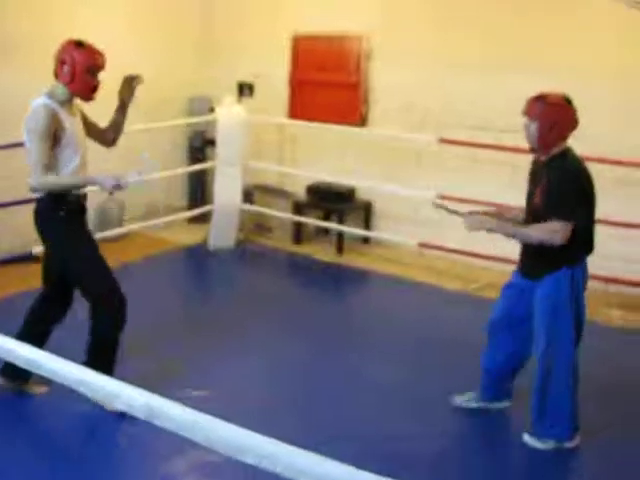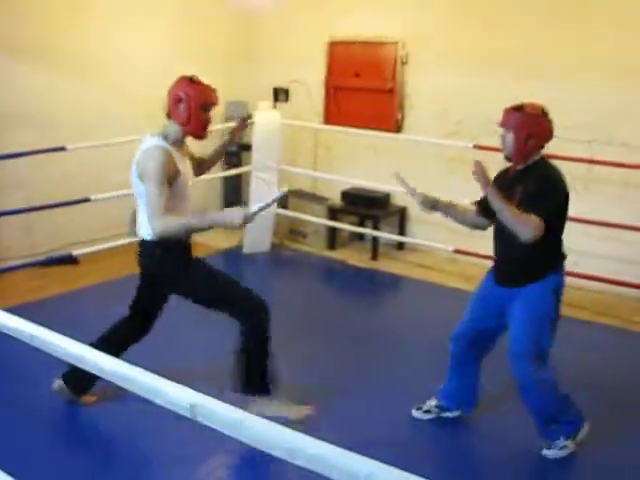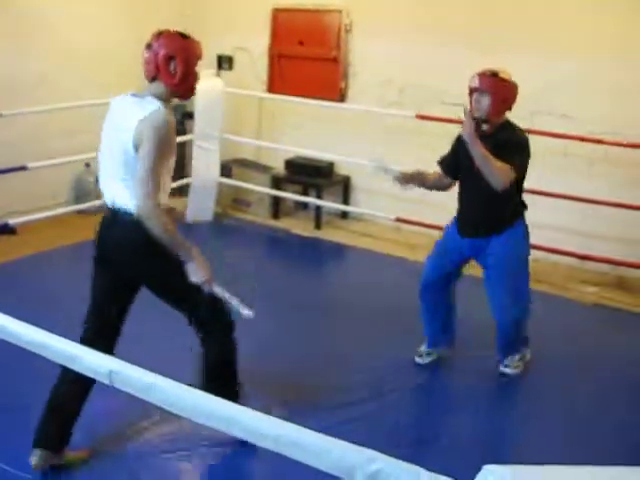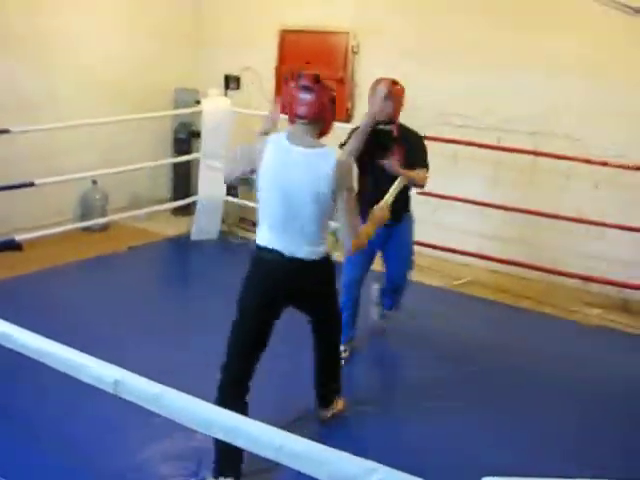
dt=1s
person 1, frame 1
left shoulder: (71, 109)
right shoulder: (44, 113)
left elbow: (107, 138)
right elbow: (38, 181)
left wrist: (124, 103)
right wrist: (95, 179)
left hip: (68, 211)
right hip: (58, 214)
left knee: (56, 295)
right knee: (110, 300)
person 1, frame 2
left shoulder: (174, 145)
right shoulder: (156, 155)
left elbow: (197, 168)
right elbow: (160, 225)
left wrist: (229, 142)
right wrist: (221, 217)
left hip: (163, 253)
right hip: (166, 255)
left knee: (138, 321)
right knee: (254, 310)
left ankle: (73, 381)
right ankle: (258, 395)
person 1, frame 3
left shoulder: (122, 103)
right shoulder: (158, 119)
right elbow: (146, 205)
right wrist: (192, 257)
left hip: (110, 231)
right hip: (139, 236)
left knee: (96, 337)
right knee: (215, 320)
left ankle: (47, 445)
person 1, frame 4
left shoulder: (267, 145)
right shoulder: (338, 164)
right elbow: (351, 243)
left hip: (266, 268)
right hip: (311, 271)
left knee: (236, 370)
right knee: (328, 330)
right ankle: (328, 401)
person 2, frame 1
left shoulder: (570, 174)
right shoulder: (541, 165)
left elbow: (557, 233)
left wrist: (498, 227)
right wrist: (497, 215)
left hip: (560, 275)
right hip: (531, 269)
left knee: (553, 351)
right knee: (504, 326)
left ankle: (558, 430)
right ankle: (493, 392)
person 2, frame 2
left shoulder: (548, 181)
right shoulder: (508, 176)
left elbow: (528, 231)
right elbow: (480, 218)
left wrist: (490, 191)
right wrist: (439, 205)
left hip: (537, 285)
right hip: (501, 279)
left knee: (525, 360)
right knee: (467, 339)
left ankle: (566, 426)
right ankle: (452, 400)
person 2, frame 3
left shoulder: (514, 139)
right shoulder: (465, 138)
left elbow: (501, 181)
right elbow: (444, 179)
left wrist: (474, 143)
right wrist: (415, 178)
left hip: (504, 234)
right hip: (464, 227)
left knee: (507, 300)
right knee: (433, 281)
left ankle: (515, 350)
right ankle: (437, 342)
person 2, frame 4
left shoulder: (411, 139)
right shoulder: (361, 134)
left elbow: (421, 179)
left wrist: (400, 171)
left hip: (399, 220)
right hip: (366, 218)
left knee: (398, 274)
right knee: (352, 278)
left ankle: (384, 301)
right ankle: (343, 338)
